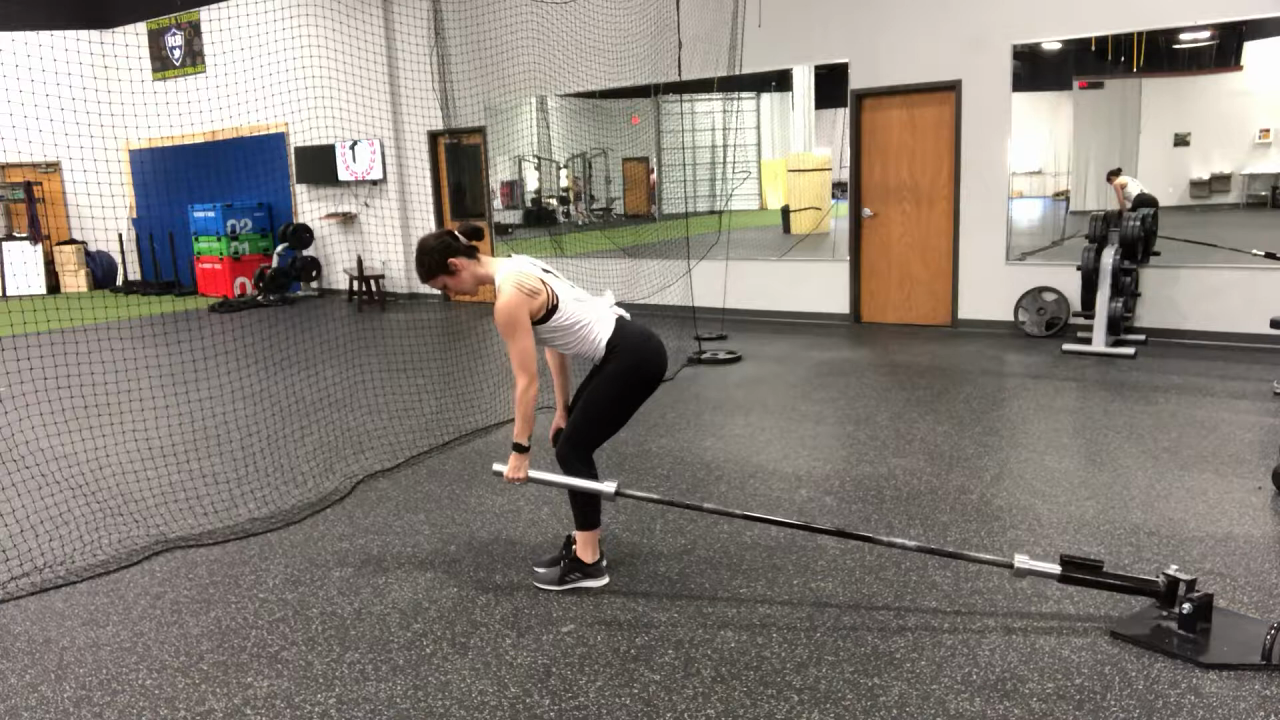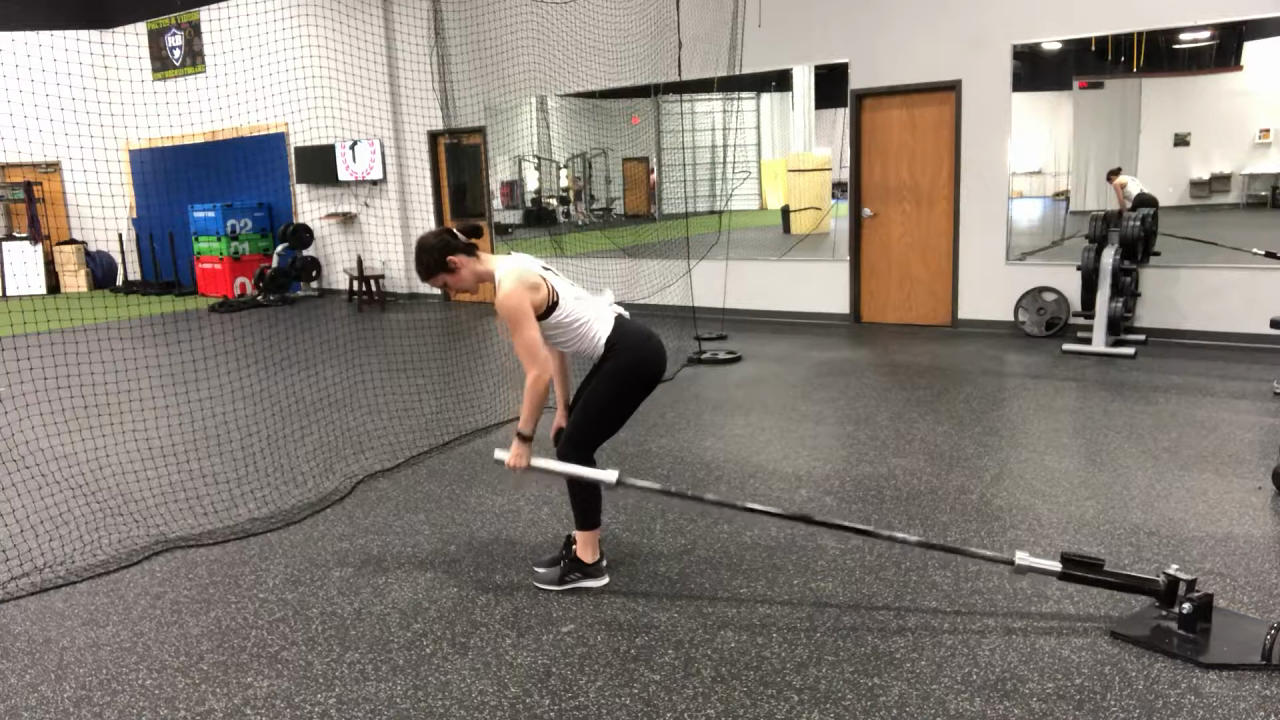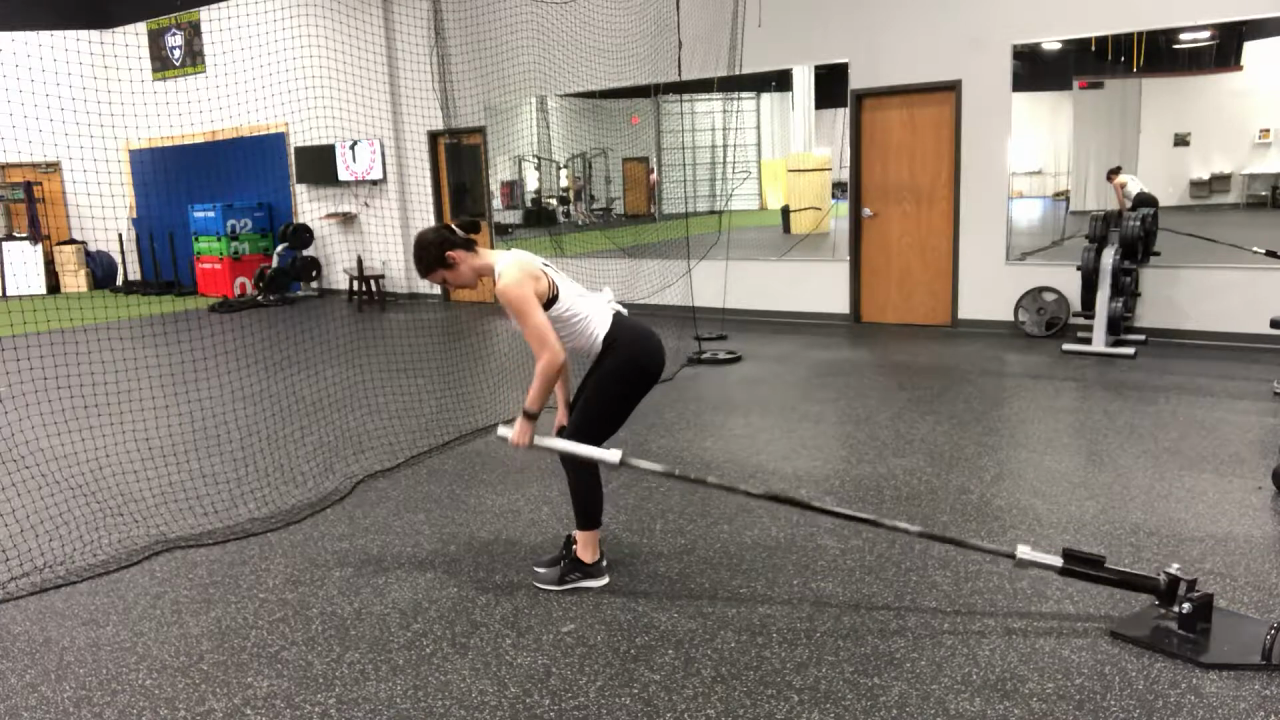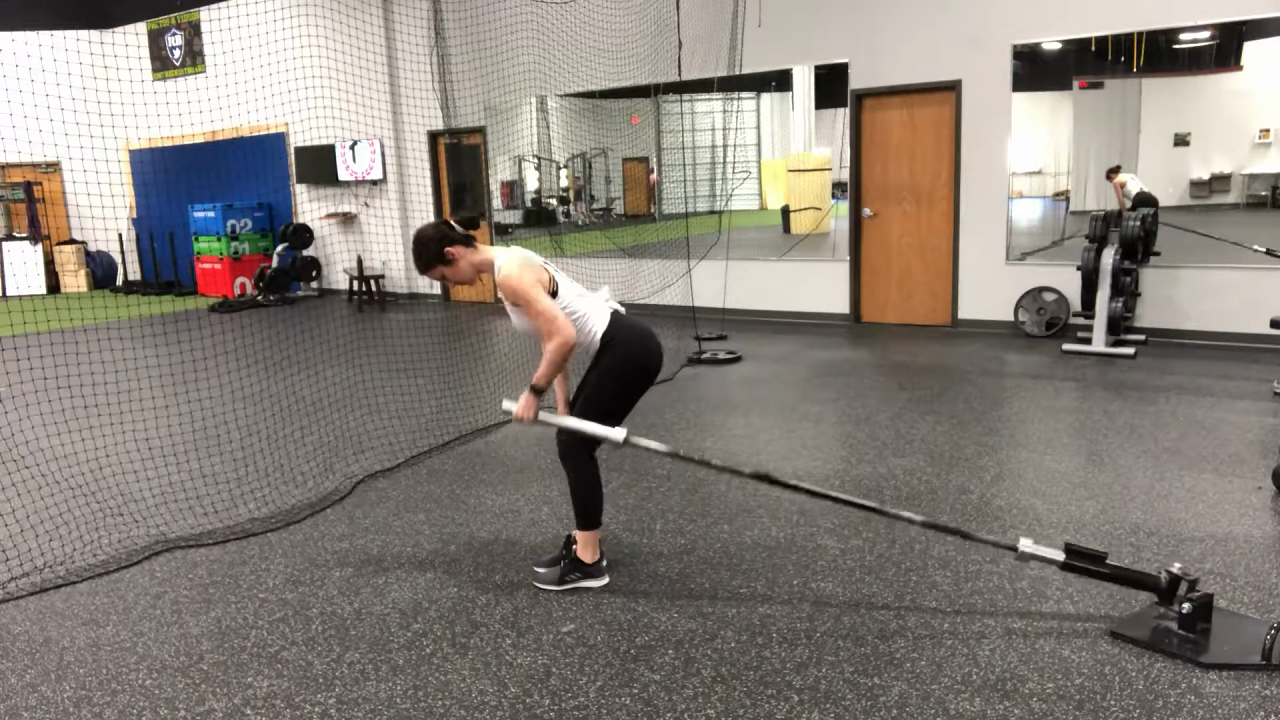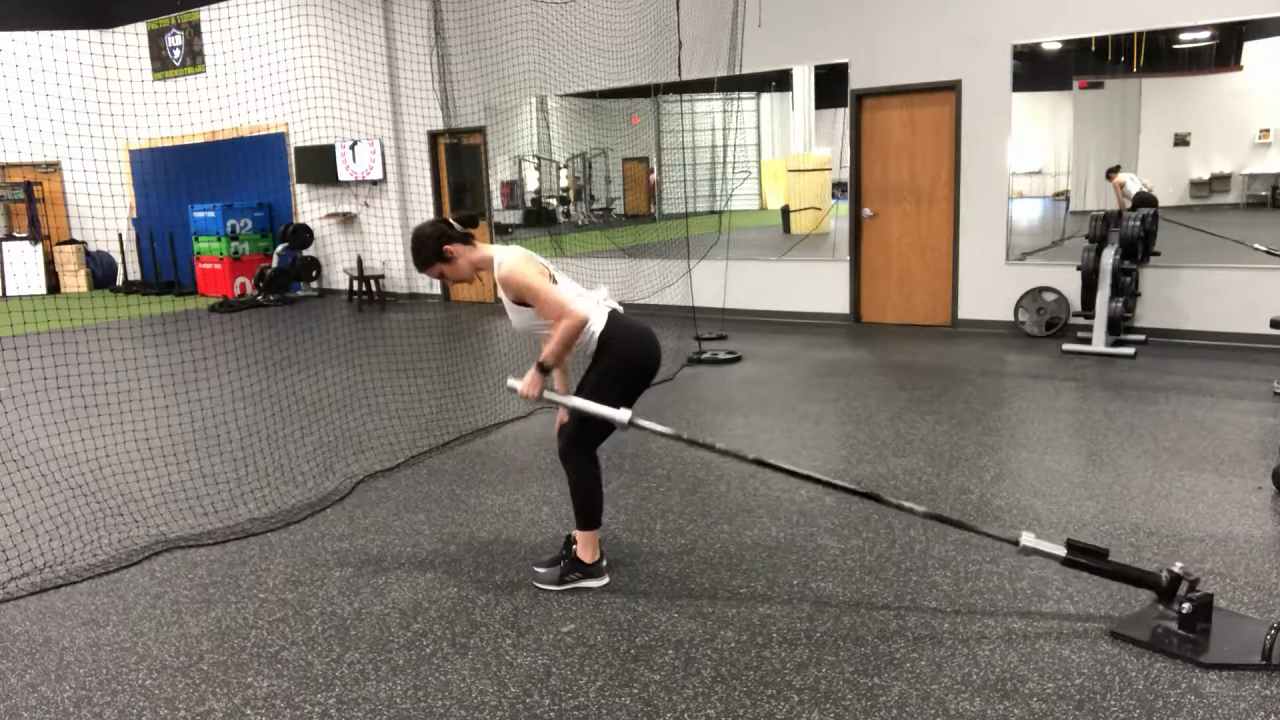
dt=0.1s
person 1, frame 1
left shoulder: (509, 297)
right shoulder: (515, 269)
left elbow: (527, 383)
left wrist: (520, 453)
right wrist: (562, 409)
left hip: (634, 357)
right hip: (624, 350)
left knee: (572, 451)
right knee: (567, 442)
left ankle: (588, 563)
right ankle: (583, 543)
person 1, frame 2
left shoulder: (510, 291)
right shoulder: (514, 267)
left elbow: (538, 374)
right elbow: (553, 339)
left wrist: (523, 439)
right wrist: (563, 408)
left hip: (633, 356)
right hip: (622, 349)
left knee: (574, 449)
right knee: (569, 441)
left ankle: (588, 562)
right ankle: (583, 542)
person 1, frame 3
left shoulder: (509, 280)
right shoulder: (513, 265)
left elbow: (551, 359)
right elbow: (555, 345)
left wrist: (528, 418)
right wrist: (564, 407)
left hip: (632, 353)
right hip: (622, 347)
right knee: (572, 443)
left ankle: (588, 563)
right ankle: (583, 542)
person 1, frame 4
left shoulder: (510, 274)
right shoulder: (511, 262)
left elbow: (564, 338)
right elbow: (555, 334)
left wrist: (533, 393)
right wrist: (563, 404)
left hip: (629, 351)
right hip: (619, 346)
left knee: (576, 448)
right knee: (572, 442)
left ankle: (588, 563)
right ankle: (583, 542)
person 1, frame 5
left shoulder: (509, 269)
right shoulder: (507, 263)
left elbow: (574, 318)
right elbow: (556, 328)
left wrist: (538, 372)
left hip: (627, 349)
right hip: (619, 346)
left knee: (575, 448)
right knee: (573, 442)
left ankle: (588, 563)
right ankle: (583, 544)
